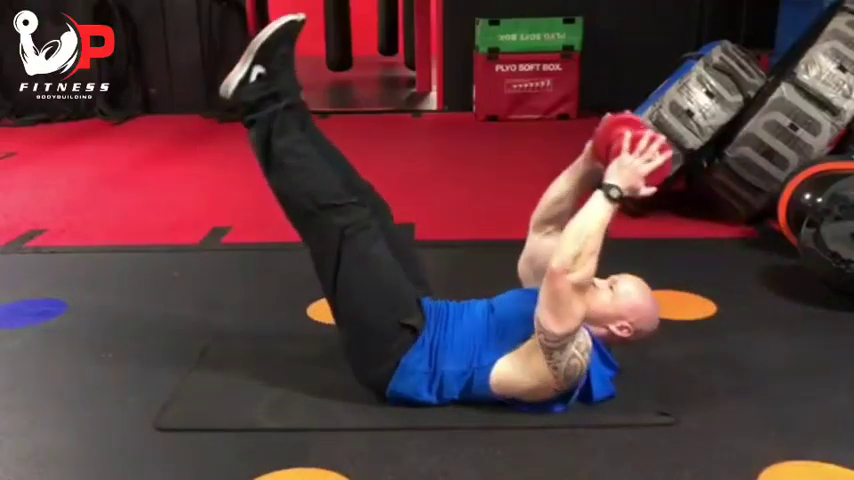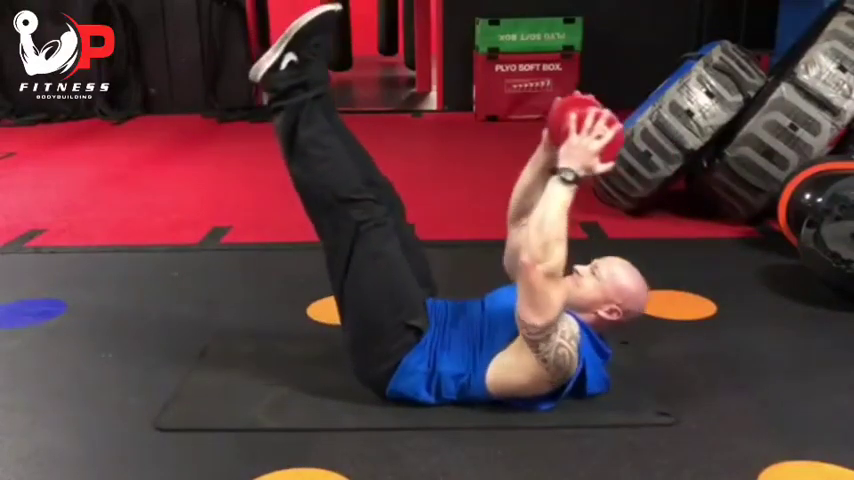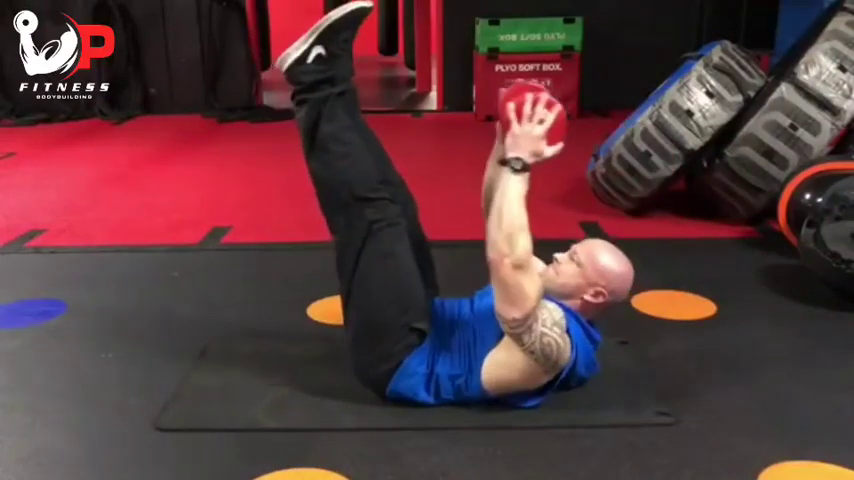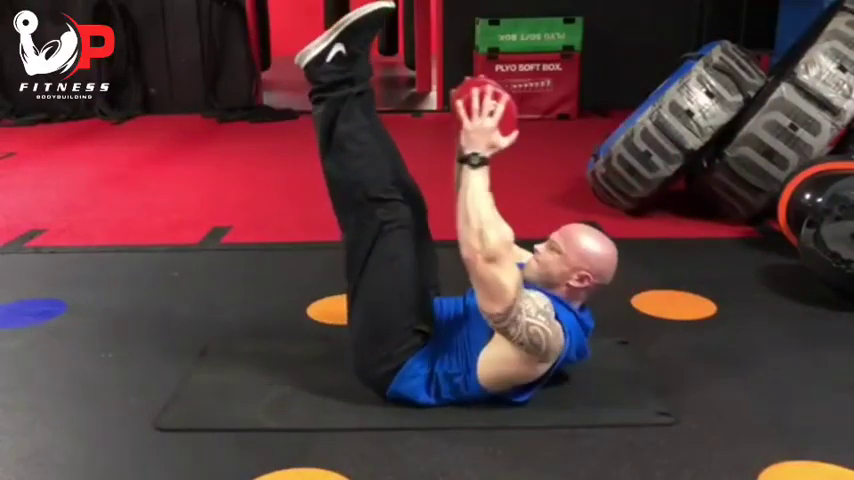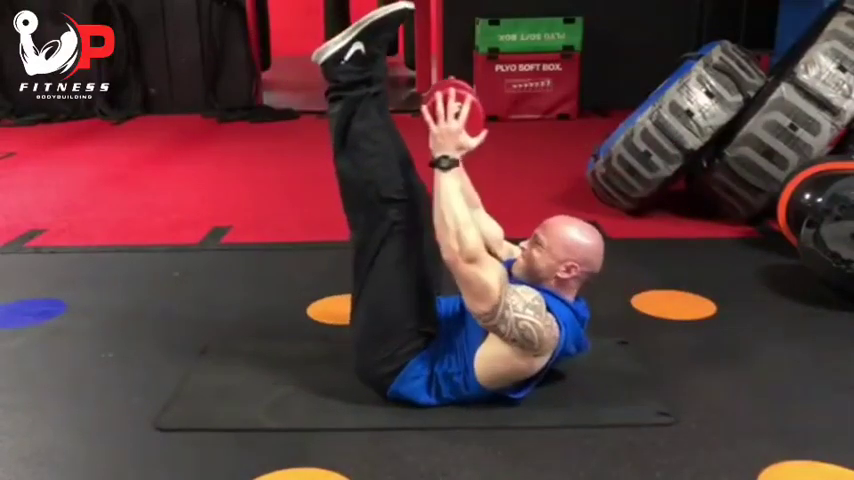
dt=0.2s
person 1, frame 1
left shoulder: (571, 360)
right shoulder: (558, 314)
left elbow: (567, 274)
right elbow: (545, 228)
left wrist: (611, 189)
right wrist: (590, 165)
left hip: (400, 360)
right hip: (423, 324)
left knee: (345, 221)
right knee: (363, 210)
left ankle: (268, 103)
right ankle: (275, 101)
person 1, frame 2
left shoulder: (560, 350)
right shoulder: (560, 312)
left elbow: (540, 265)
right elbow: (520, 219)
left wrist: (567, 173)
right wrist: (551, 149)
left hip: (401, 361)
right hip: (423, 330)
left knee: (360, 215)
right knee: (377, 204)
left ankle: (296, 93)
right ankle: (302, 89)
person 1, frame 3
left shoulder: (551, 339)
right shoulder: (550, 295)
left elbow: (507, 260)
right elbow: (506, 232)
left wrist: (515, 162)
right wrist: (508, 149)
left hip: (399, 362)
right hip: (425, 329)
left knee: (373, 213)
right knee: (391, 204)
left ankle: (321, 84)
right ankle: (325, 80)
person 1, frame 4
left shoulder: (541, 329)
right shoulder: (540, 283)
left elbow: (482, 255)
right elbow: (492, 231)
left wrist: (474, 159)
right wrist: (475, 147)
left hip: (399, 362)
right hip: (424, 332)
left knee: (384, 213)
right knee: (402, 206)
left ankle: (341, 84)
person 1, frame 5
left shoulder: (536, 324)
right shoulder: (532, 278)
left elbow: (463, 256)
right elbow: (476, 221)
left wrist: (445, 160)
right wrist: (451, 152)
left hip: (400, 364)
right hip: (426, 334)
left knee: (392, 214)
right knee: (409, 205)
left ankle: (357, 87)
